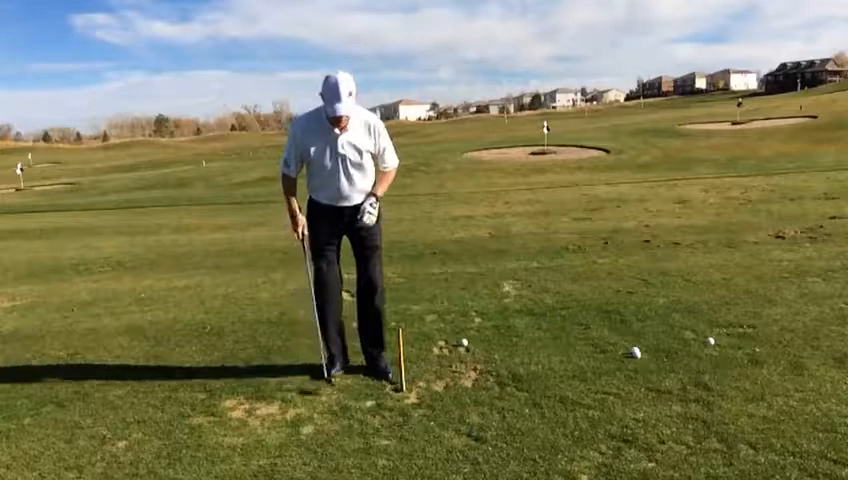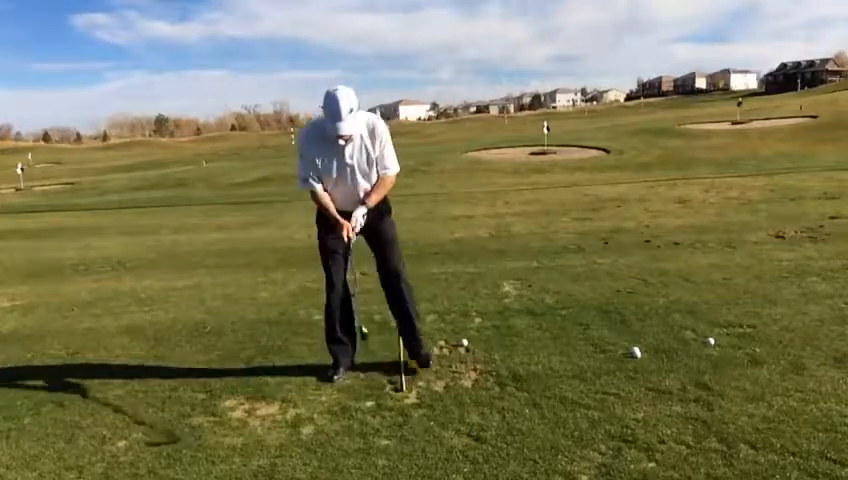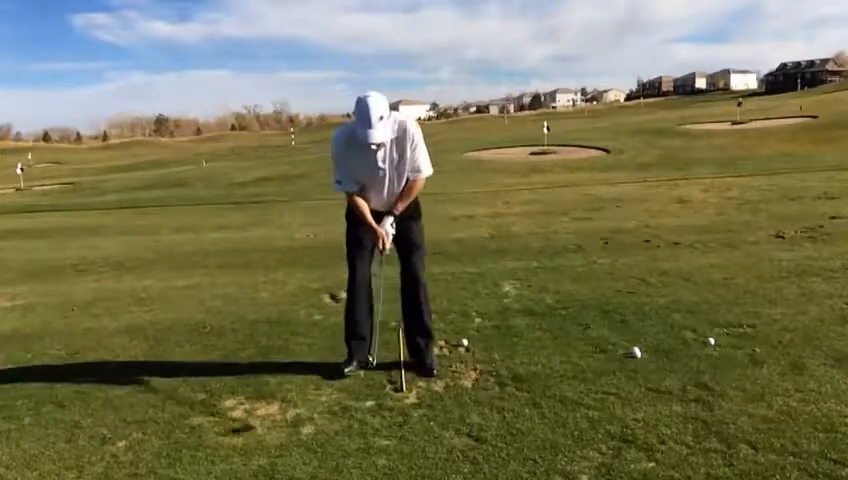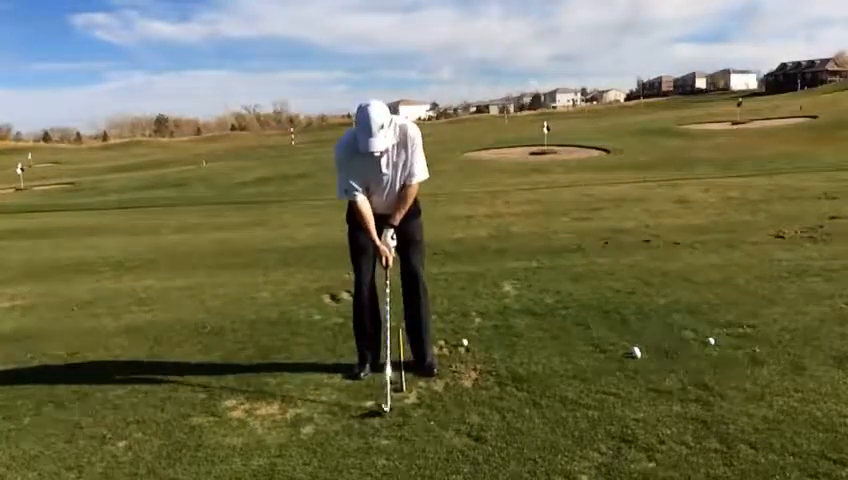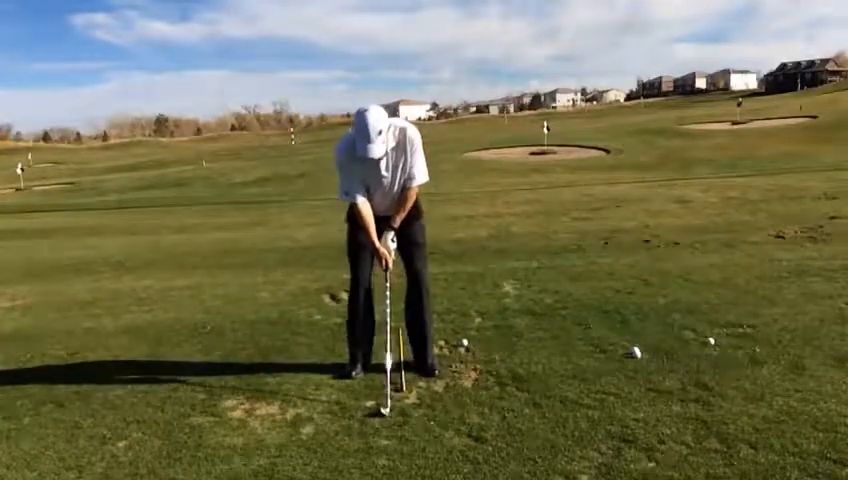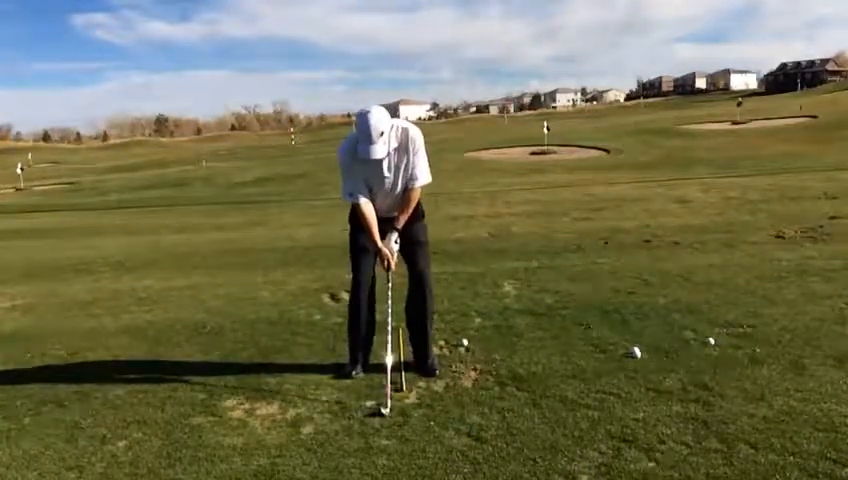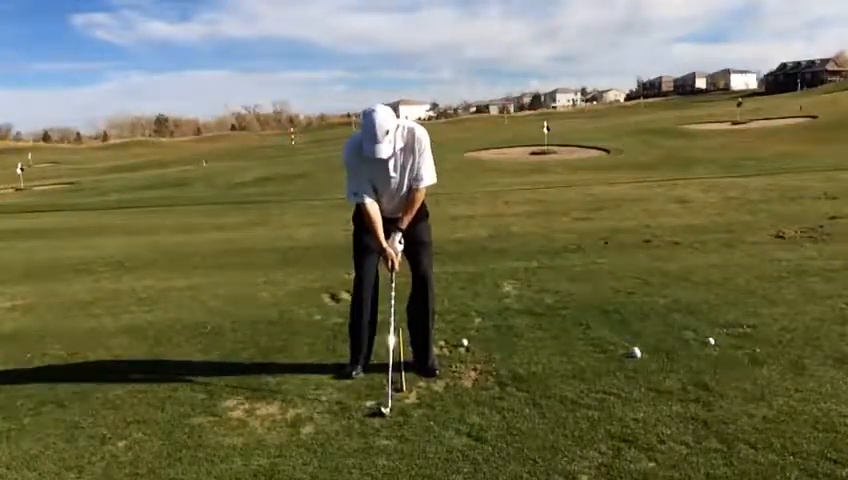
dt=0.4s
person 1, frame 1
left shoulder: (371, 124)
right shoulder: (302, 127)
left elbow: (389, 166)
right elbow: (289, 173)
left wrist: (374, 199)
right wrist: (294, 212)
left hip: (363, 210)
right hip: (323, 212)
left knee: (371, 283)
right knee: (326, 283)
left ankle: (375, 357)
right ankle: (336, 355)
person 1, frame 2
left shoulder: (375, 126)
right shoulder: (309, 137)
left elbow: (389, 174)
right elbow: (314, 187)
left wrist: (364, 208)
right wrist: (338, 220)
left hip: (374, 208)
right hip: (333, 215)
left knee: (393, 273)
right knee: (335, 285)
left ankle: (415, 345)
right ankle: (341, 357)
person 1, frame 3
left shoulder: (408, 130)
right shoulder: (343, 139)
left elbow: (418, 178)
right elbow: (350, 190)
left wrist: (393, 216)
right wrist: (374, 227)
left hip: (404, 209)
right hip: (363, 213)
left knee: (414, 278)
right knee: (359, 281)
left ankle: (422, 353)
right ankle: (357, 353)
person 1, frame 4
left shoulder: (408, 133)
right shoulder: (346, 147)
left elbow: (413, 183)
right elbow: (357, 198)
left wrist: (392, 226)
right wrist: (376, 242)
left hip: (404, 211)
right hip: (364, 215)
left knee: (414, 276)
right knee: (363, 283)
left ankle: (422, 354)
right ankle: (367, 357)
person 1, frame 5
left shoulder: (408, 135)
right shoulder: (345, 149)
left elbow: (413, 185)
right elbow: (357, 200)
left wrist: (392, 229)
right wrist: (376, 244)
left hip: (405, 212)
right hip: (365, 215)
left knee: (418, 278)
right knee: (360, 282)
left ankle: (424, 355)
right ankle: (358, 357)
person 1, frame 6
left shoulder: (410, 136)
right shoulder: (348, 150)
left elbow: (415, 186)
right elbow: (360, 200)
left wrist: (395, 230)
right wrist: (379, 245)
left hip: (407, 213)
right hip: (367, 217)
left knee: (421, 277)
right knee: (361, 283)
left ankle: (424, 355)
right ankle: (358, 357)
person 1, frame 7
left shoulder: (416, 136)
right shoulder: (354, 149)
left elbow: (420, 186)
right elbow: (366, 200)
left wrist: (400, 230)
right wrist: (383, 245)
left hip: (411, 214)
right hip: (371, 216)
left knee: (423, 279)
right knee: (365, 283)
left ankle: (424, 355)
right ankle: (358, 358)
